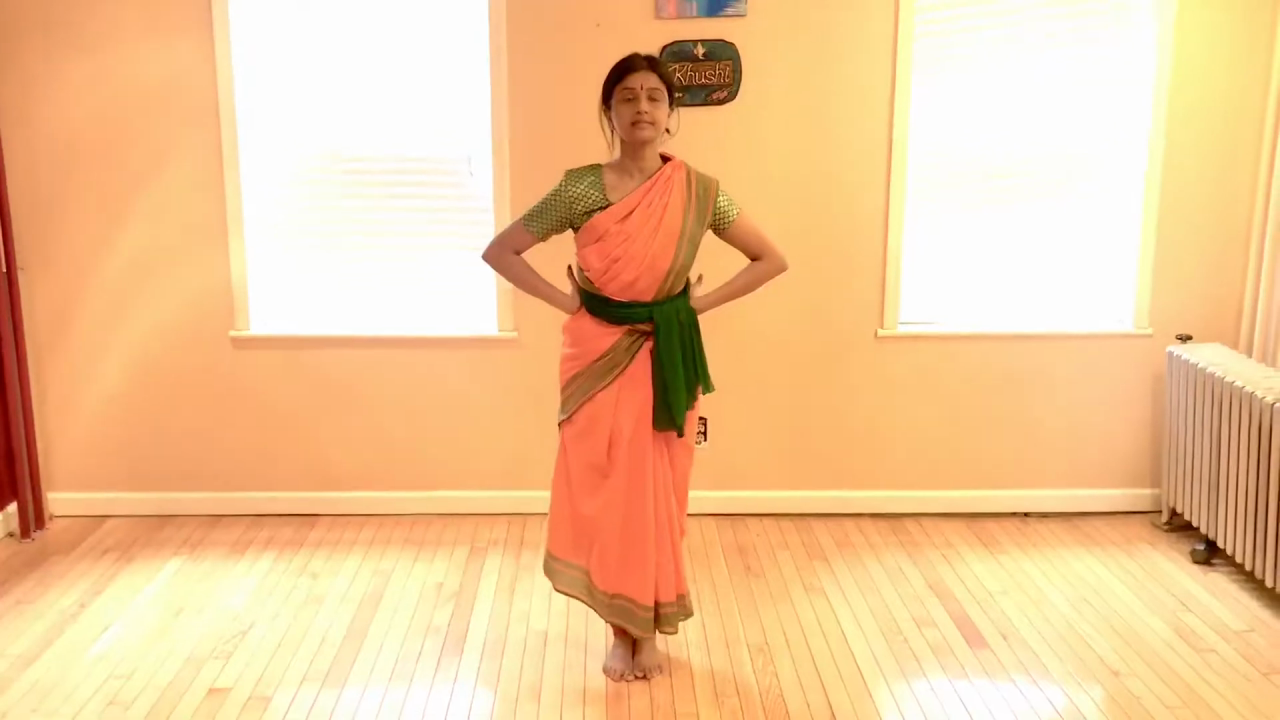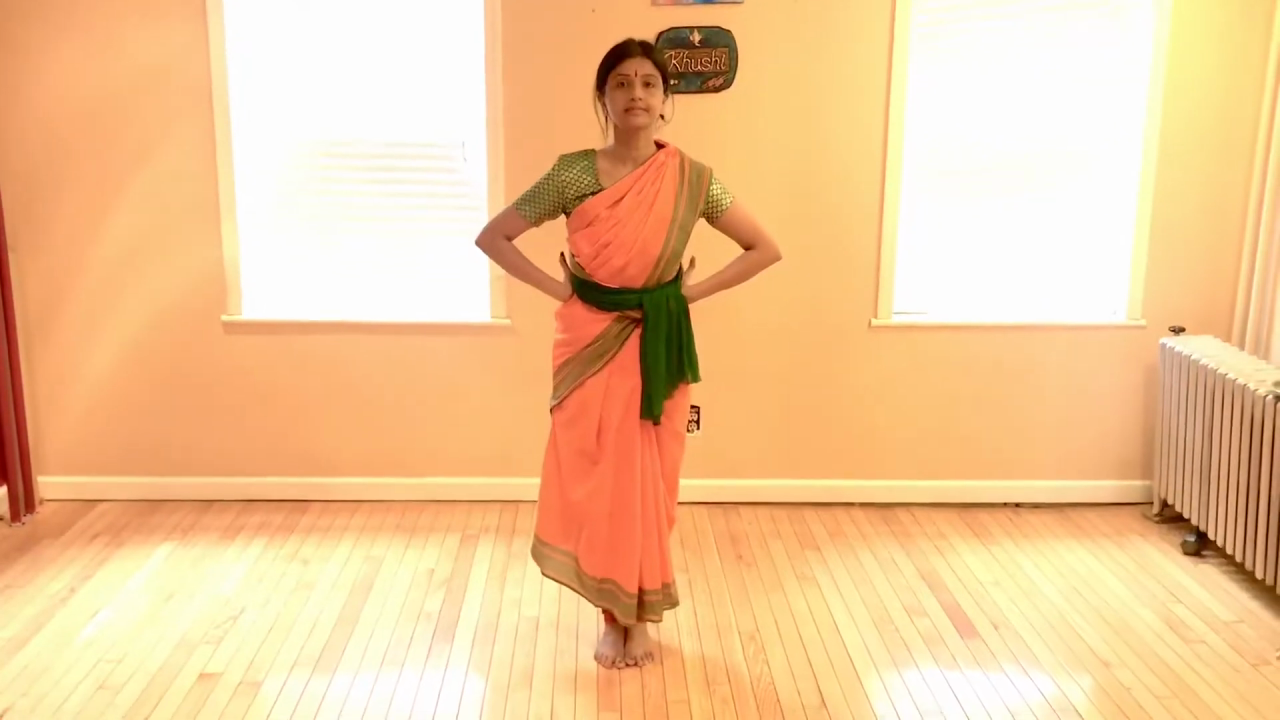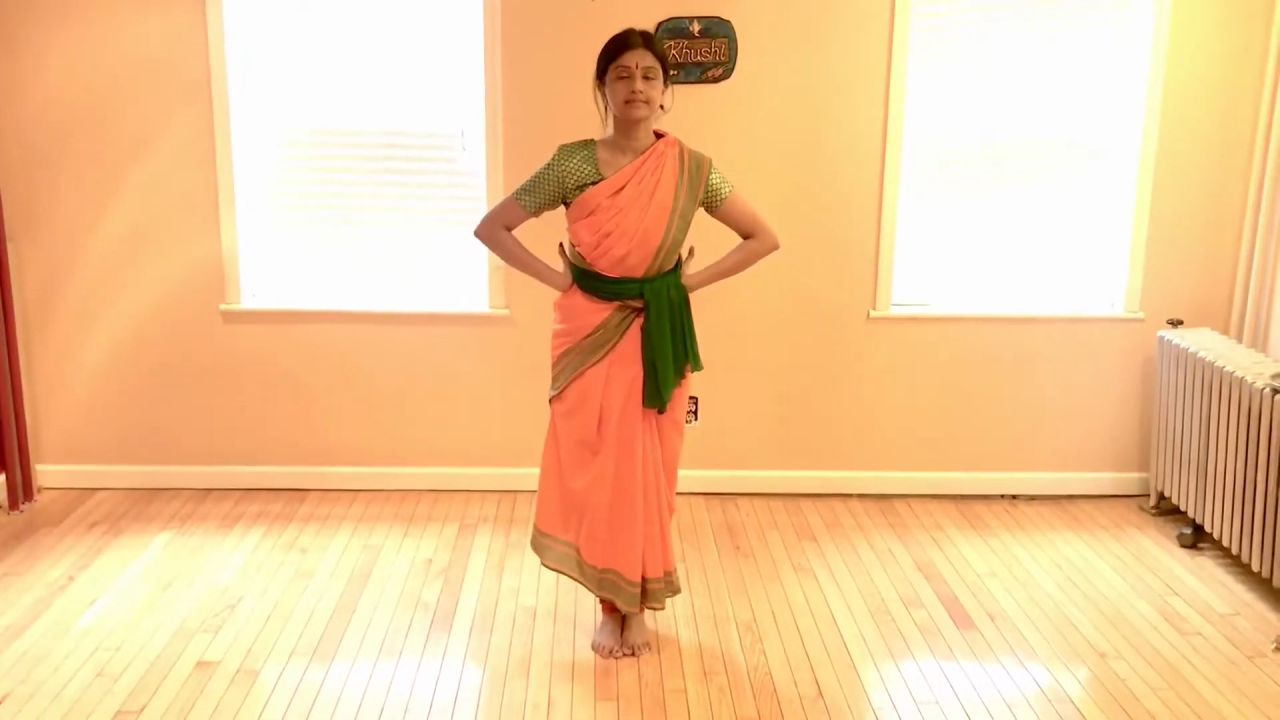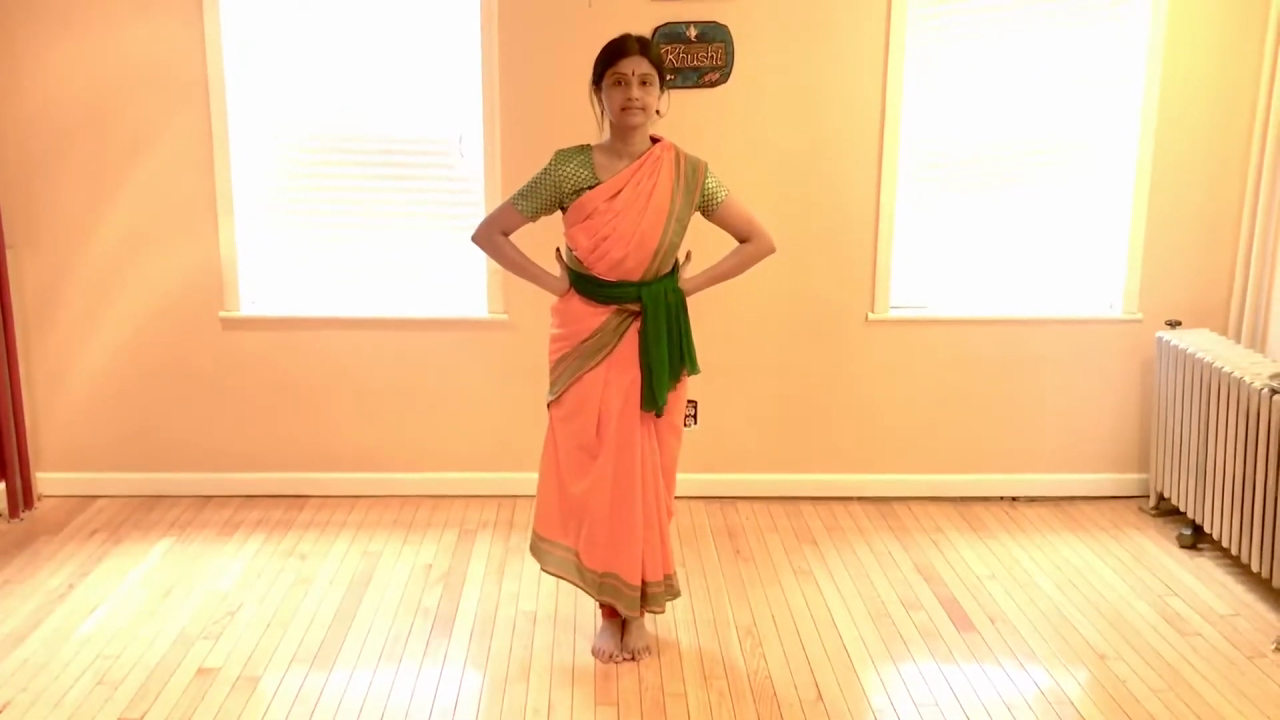
dt=0.4s
person 1, frame 1
left shoulder: (699, 191)
right shoulder: (579, 188)
left elbow: (771, 259)
right elbow: (499, 251)
left wrist: (702, 301)
right wrist: (566, 301)
left hip: (665, 358)
right hip: (599, 355)
left knee: (658, 492)
right knee: (604, 492)
left ankle: (650, 627)
right ankle: (620, 627)
person 1, frame 2
left shoulder: (691, 179)
right shoulder: (573, 173)
left elbow: (765, 248)
right elbow: (492, 236)
left wrist: (694, 290)
right wrist: (558, 288)
left hip: (656, 346)
right hip: (589, 343)
left knee: (648, 480)
right knee: (594, 479)
left ankle: (640, 615)
right ankle: (611, 615)
person 1, frame 3
left shoulder: (691, 169)
right shoulder: (573, 164)
left elbow: (763, 238)
right elbow: (491, 227)
left wrist: (693, 280)
right wrist: (557, 278)
left hip: (657, 336)
right hip: (590, 332)
left knee: (648, 469)
right knee: (593, 469)
left ankle: (638, 604)
right ankle: (608, 605)
person 1, frame 4
left shoulder: (687, 173)
right shoulder: (569, 169)
left elbow: (759, 241)
right elbow: (488, 232)
left wrist: (690, 284)
right wrist: (554, 283)
left hip: (653, 340)
right hip: (587, 338)
left knee: (646, 474)
right knee: (592, 474)
left ankle: (638, 608)
right ankle: (608, 608)
